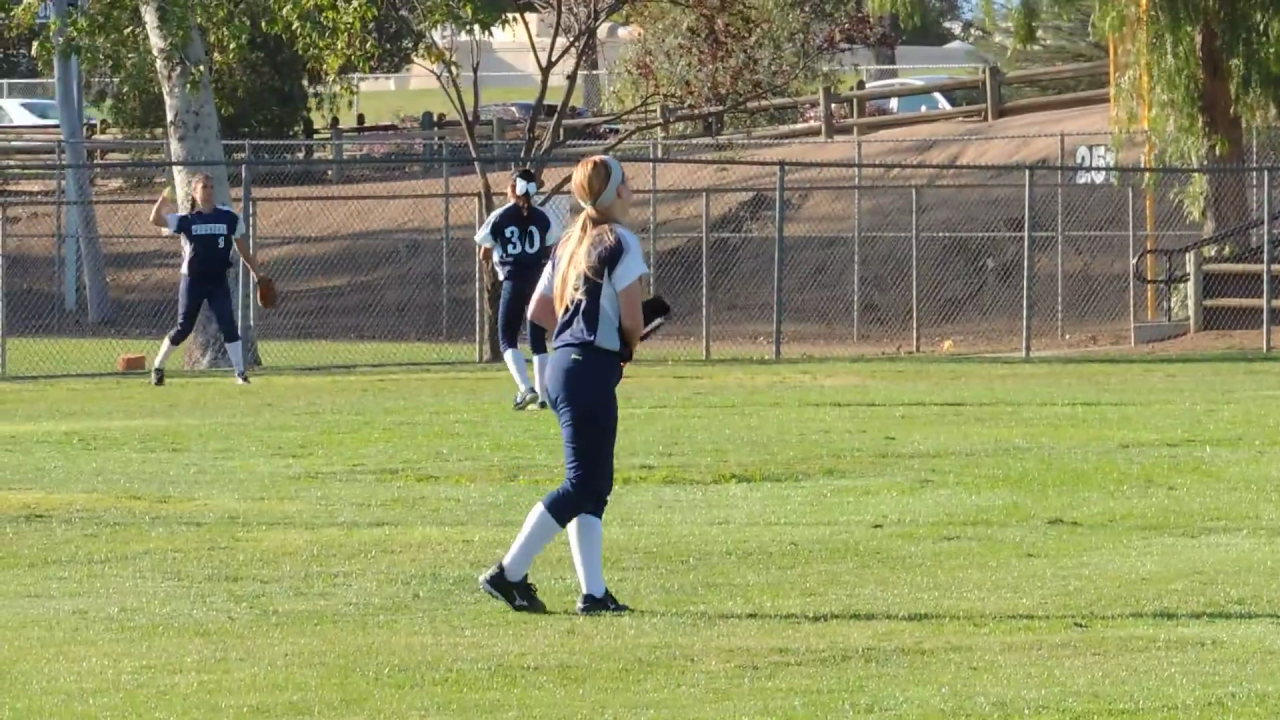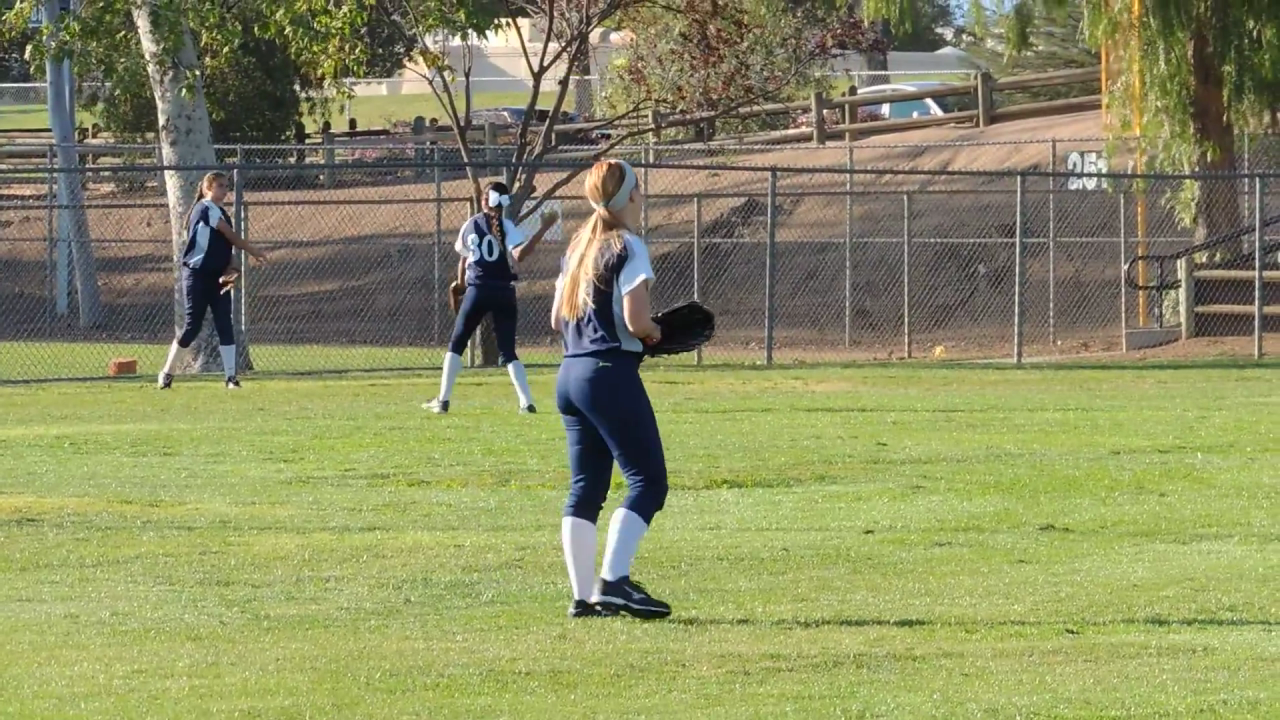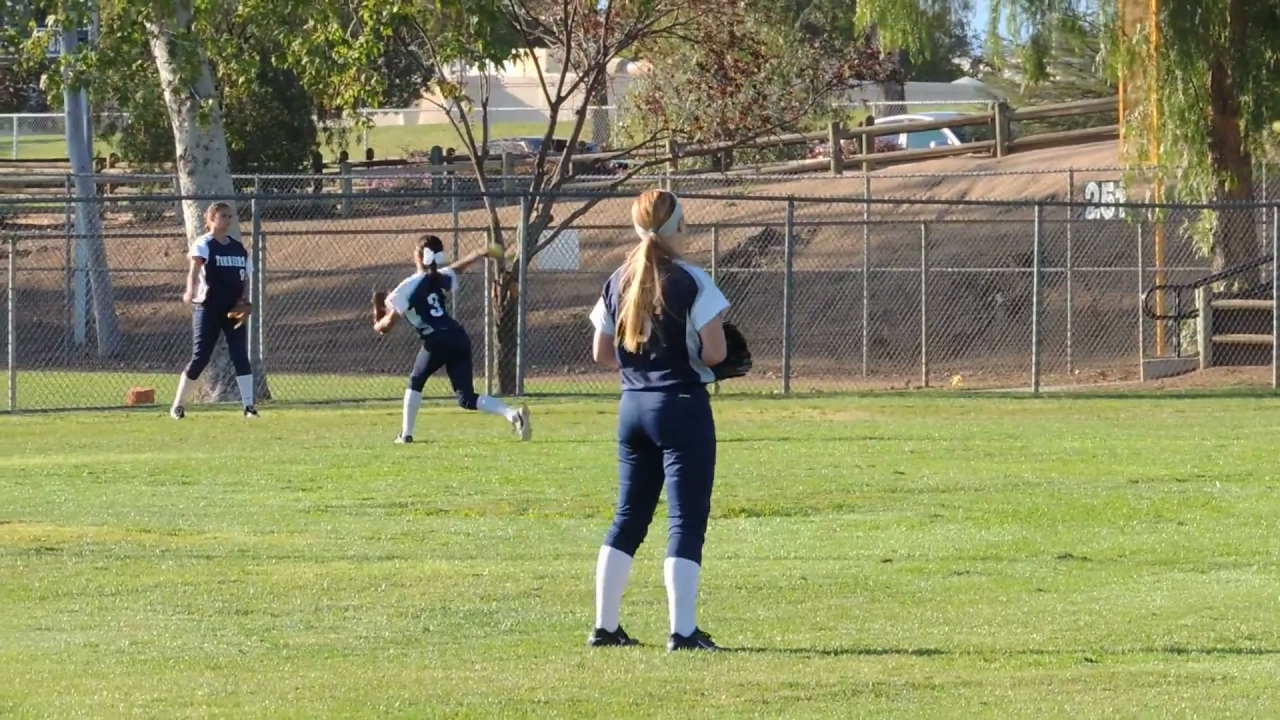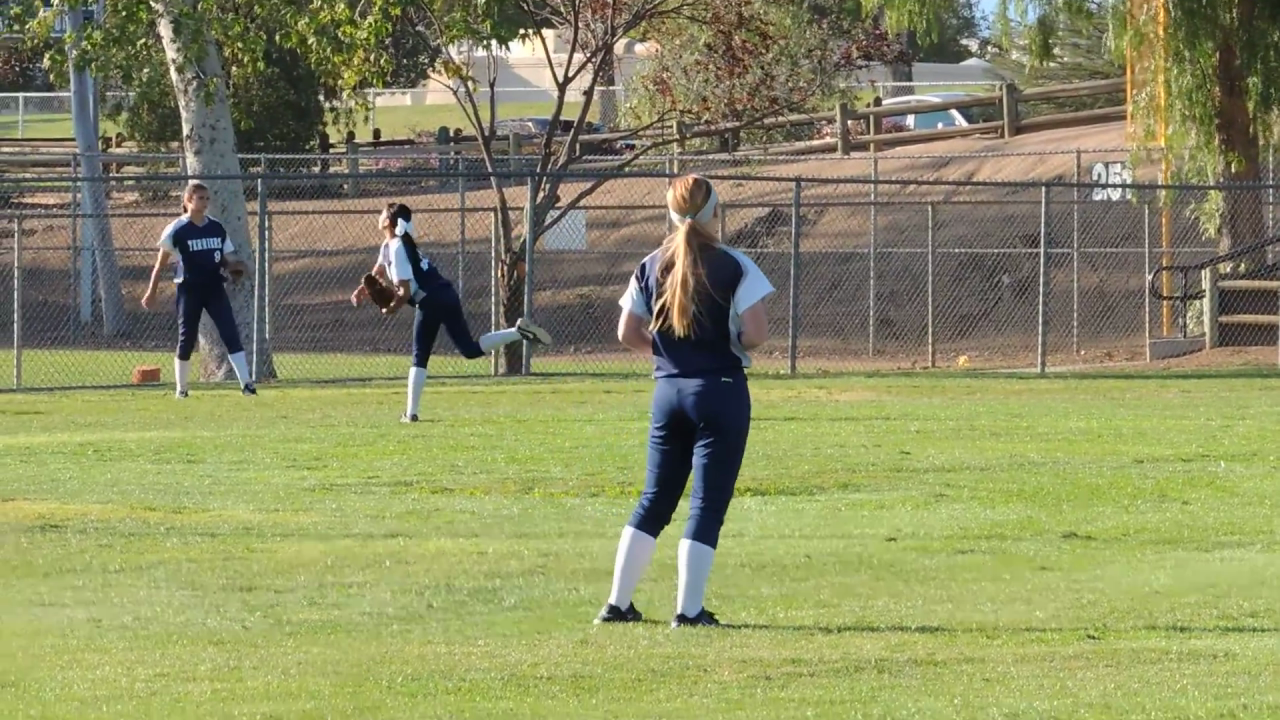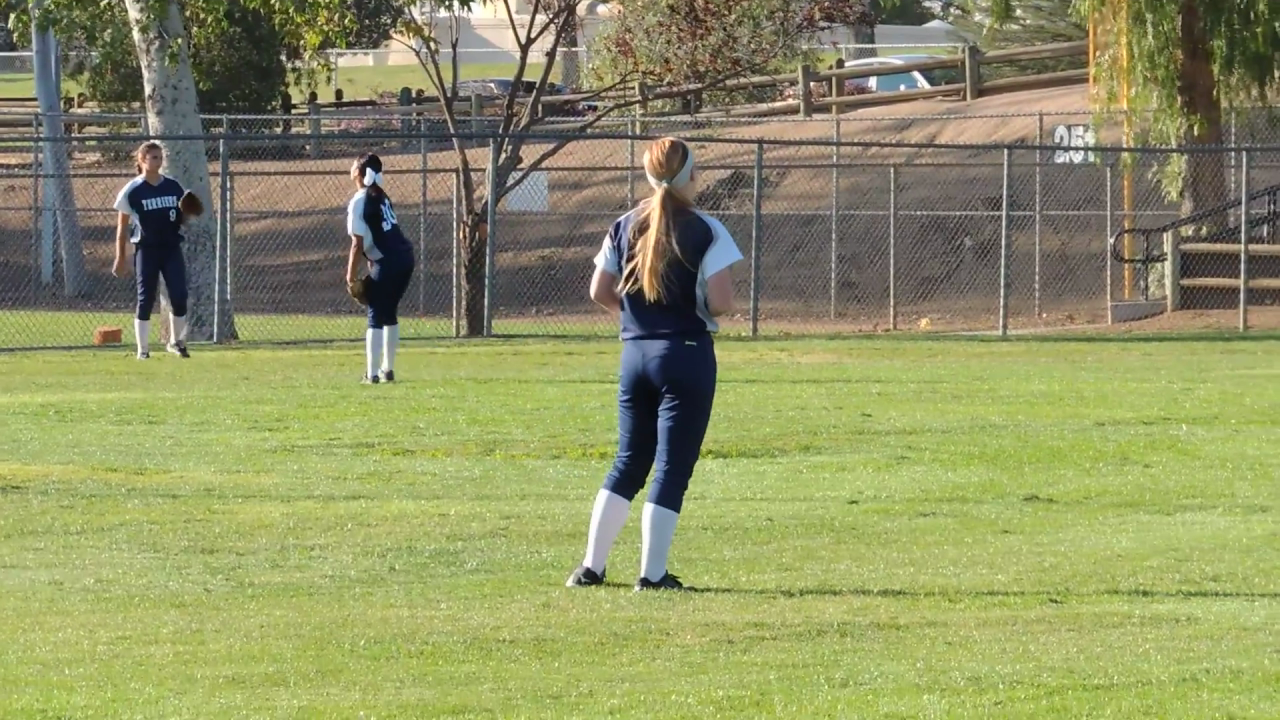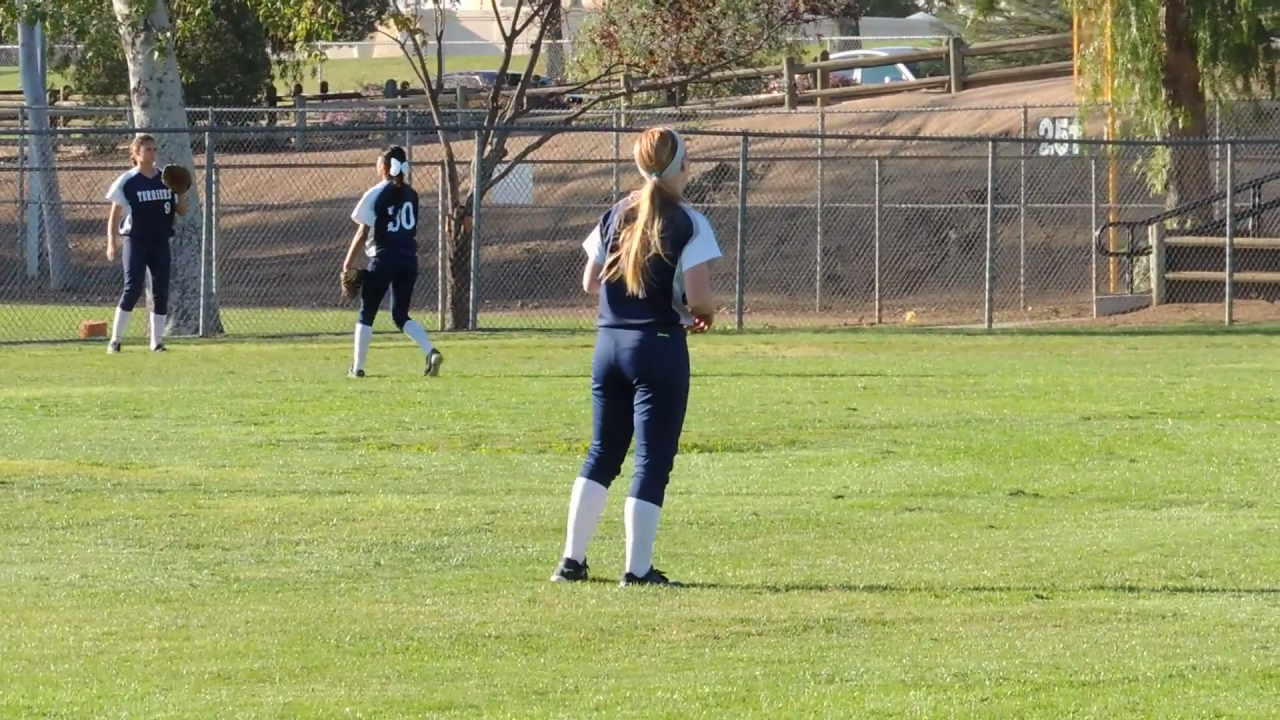
dt=0.4s
person 1, frame 1
left shoulder: (570, 242)
right shoulder: (621, 241)
left elbow: (538, 311)
right elbow: (630, 316)
right wrist: (630, 344)
left hip: (562, 366)
right hip: (589, 370)
left knee: (591, 483)
right knee: (585, 485)
left ankle: (593, 592)
right ankle: (509, 572)
person 1, frame 2
left shoulder: (580, 247)
right shoulder: (628, 247)
left elbow: (558, 315)
right elbow: (636, 321)
right wrist: (654, 333)
left hip: (570, 374)
right hip: (611, 376)
left knee: (585, 486)
right knee: (648, 482)
left ankle: (583, 597)
right ankle: (613, 580)
person 1, frame 3
left shoulder: (617, 282)
right shoulder: (691, 280)
left elbow: (602, 352)
right elbow: (715, 351)
right wrist: (691, 358)
left hip: (633, 407)
right hip: (682, 408)
left knee: (628, 517)
right knee: (686, 522)
left ankle: (605, 627)
right ankle: (683, 633)
person 1, frame 4
left shoulder: (651, 266)
right shoulder: (733, 265)
left elbow: (628, 334)
right elbow: (757, 334)
right wrist: (731, 344)
left hip: (668, 393)
right hip: (720, 392)
left knee: (655, 499)
right knee: (708, 504)
left ankle: (617, 603)
right ankle: (688, 610)
person 1, frame 5
left shoulder: (626, 226)
right shoulder: (705, 230)
left elbow: (599, 292)
right elbow: (721, 302)
right wrist: (698, 309)
left hip: (635, 354)
right hip: (685, 356)
left knee: (629, 461)
right knee: (672, 467)
left ankle: (590, 566)
right ankle: (652, 574)
person 1, frame 6
left shoulder: (615, 214)
right shoulder: (689, 223)
left elbow: (590, 282)
right elbow: (697, 297)
right wrist: (708, 311)
left hip: (609, 343)
right hip: (658, 348)
left knee: (603, 454)
right knee: (653, 460)
left ankle: (571, 559)
right ankle: (638, 570)
person 2, frame 1
left shoulder: (498, 217)
right shoulder: (543, 217)
left elbow: (485, 256)
right elbow: (549, 253)
left hip: (513, 283)
right hip: (539, 283)
left knee: (507, 340)
right knee: (538, 341)
left ankle: (527, 388)
right ankle: (541, 396)
person 2, frame 2
left shoulder: (469, 225)
right shoulder: (506, 226)
left elbow: (464, 261)
right elbow: (519, 255)
left wrist: (460, 282)
right wrist: (542, 230)
left hip: (478, 291)
right hip: (505, 293)
left knee: (457, 344)
right knee: (507, 352)
left ankle: (443, 399)
right ankle: (526, 402)
person 2, frame 3
left shoulder: (409, 285)
right shoulder: (441, 278)
left elbow: (389, 322)
right elbow: (457, 268)
left wrist: (378, 325)
right wrist: (480, 255)
left hip: (437, 342)
right hip: (460, 339)
left knee: (416, 383)
right knee: (467, 399)
left ankle: (406, 434)
right ankle: (514, 414)
person 2, frame 4
left shoulder: (397, 249)
right shoulder: (389, 246)
left elbow: (405, 291)
right elbow: (379, 274)
left wrist: (391, 307)
right wrist: (361, 291)
left hip: (432, 302)
right hip: (447, 296)
left knee: (420, 357)
right knee: (470, 348)
left ankle: (411, 413)
right ankle: (519, 330)
person 2, frame 5
left shoulder: (358, 203)
right shoulder: (380, 195)
left elbow: (358, 244)
left wrist: (351, 274)
right wrist: (373, 261)
left hip: (387, 263)
right hip: (406, 257)
left knee: (376, 316)
right knee: (389, 314)
left ankle: (372, 374)
right ankle: (387, 370)
person 2, frame 6
left shoulder: (374, 195)
right shoulder: (411, 195)
left elbow: (363, 234)
left wrist: (348, 262)
left hip: (383, 261)
right hip: (409, 260)
left knee: (366, 314)
right knee: (402, 315)
left ankle: (357, 368)
right ankle: (430, 353)
person 3, frame 1
left shoulder: (229, 216)
right shoulder: (186, 218)
left elbow: (241, 247)
right elbow: (156, 220)
left wrist: (257, 273)
right wrist: (163, 200)
left hip: (219, 279)
right hip: (194, 279)
left knee: (228, 324)
right knee: (184, 327)
left ankle: (240, 372)
right ankle: (159, 365)
person 3, frame 2
left shoulder: (222, 214)
right shoulder: (206, 207)
right elbow: (232, 236)
left wrist: (232, 270)
right wrist: (256, 253)
left hip: (218, 277)
right hip: (197, 275)
left knee: (225, 326)
right knee: (192, 327)
left ankle: (231, 376)
right ankle: (167, 372)
person 3, frame 3
left shoulder: (238, 248)
right shoulder: (204, 244)
left elbow: (244, 279)
right elbow: (195, 267)
left wrist: (244, 301)
right wrist: (191, 289)
left hip: (233, 310)
right hip: (208, 308)
left knee: (241, 357)
right knee: (200, 358)
left ankle: (249, 406)
right ankle: (178, 405)
person 3, frame 4
left shoulder: (217, 228)
right shoulder: (176, 230)
left elbow: (226, 258)
right elbow: (162, 262)
left wrist: (235, 266)
right wrist: (151, 290)
left hip: (215, 287)
right hip: (188, 290)
left knee: (231, 333)
right knee: (187, 339)
left ankle: (246, 383)
right ankle: (181, 388)
person 3, frame 5
left shoulder: (174, 186)
right shoulder: (132, 190)
left elbow: (183, 219)
right elbow: (123, 225)
right wrist: (120, 257)
left hip: (172, 248)
right hip: (146, 249)
left knee: (180, 295)
right knee: (146, 299)
left ankle: (177, 341)
right ankle: (142, 349)
person 3, frame 6
left shoulder: (166, 180)
right shoulder: (126, 182)
left elbow: (182, 211)
right elbow: (115, 214)
left wrist: (180, 192)
right wrist: (112, 243)
left hip: (161, 243)
right hip: (135, 242)
left knee: (162, 292)
right knee: (132, 289)
left ankle: (157, 341)
right ankle: (115, 340)
